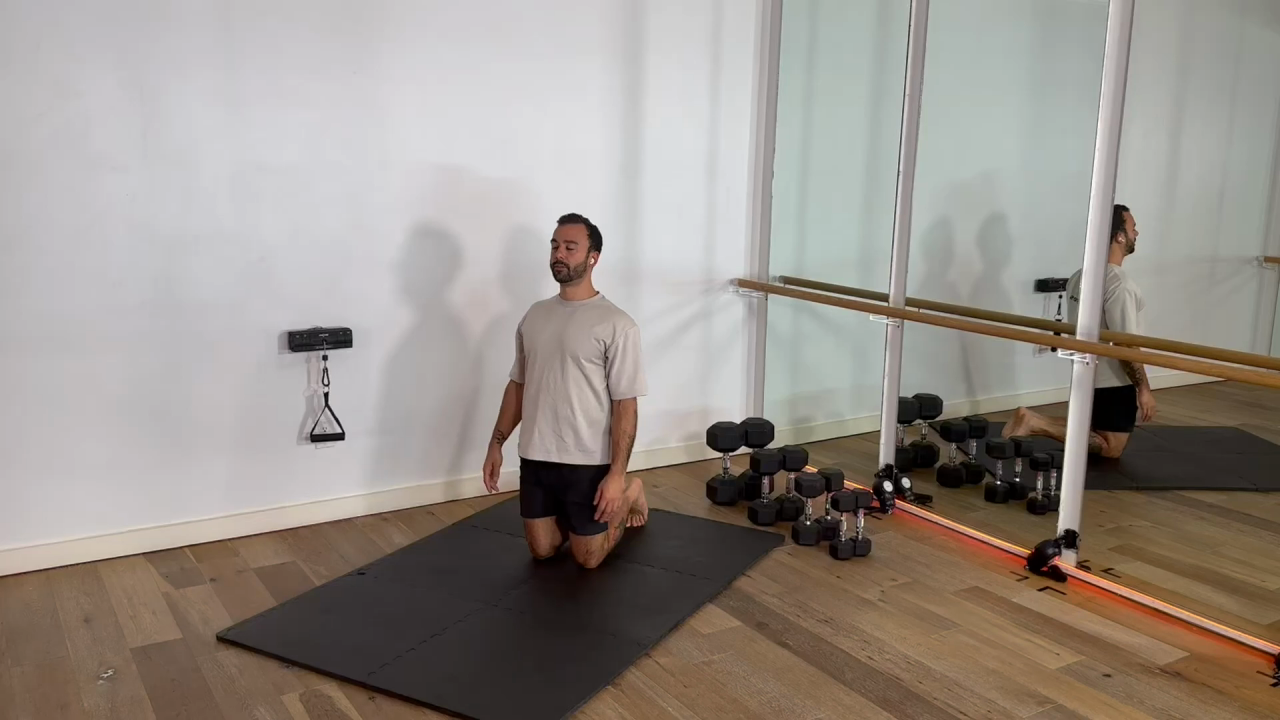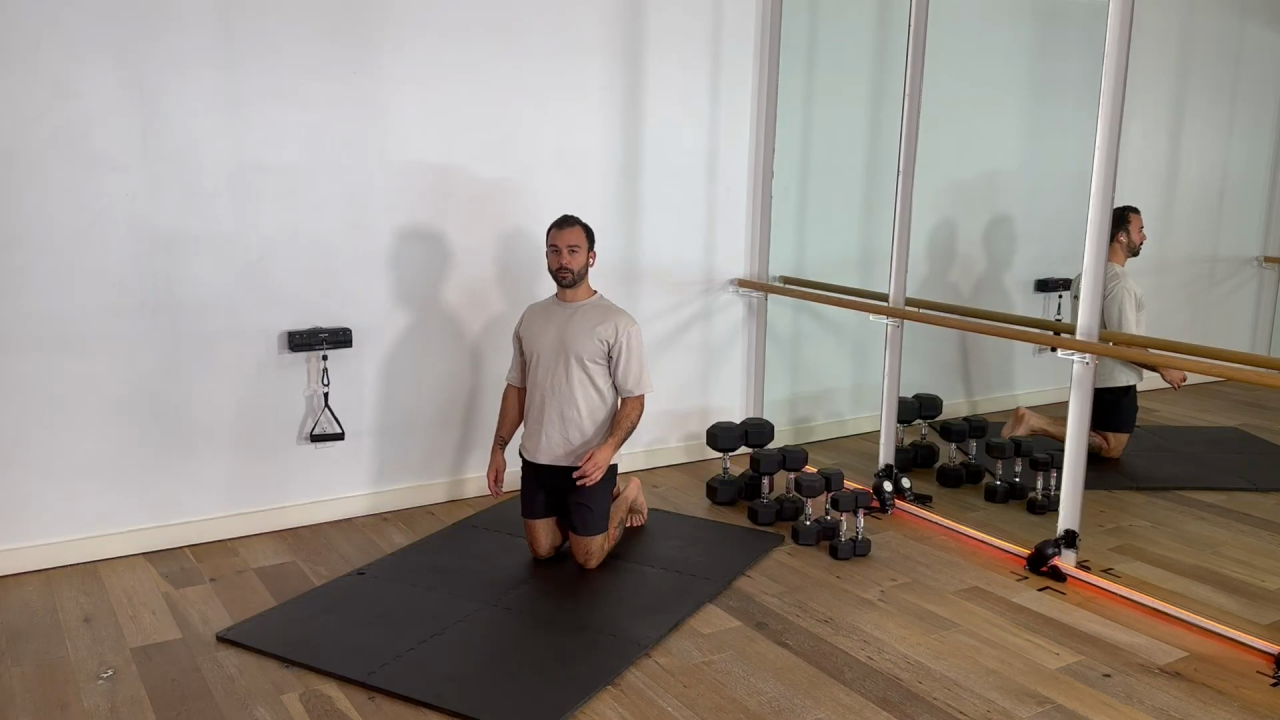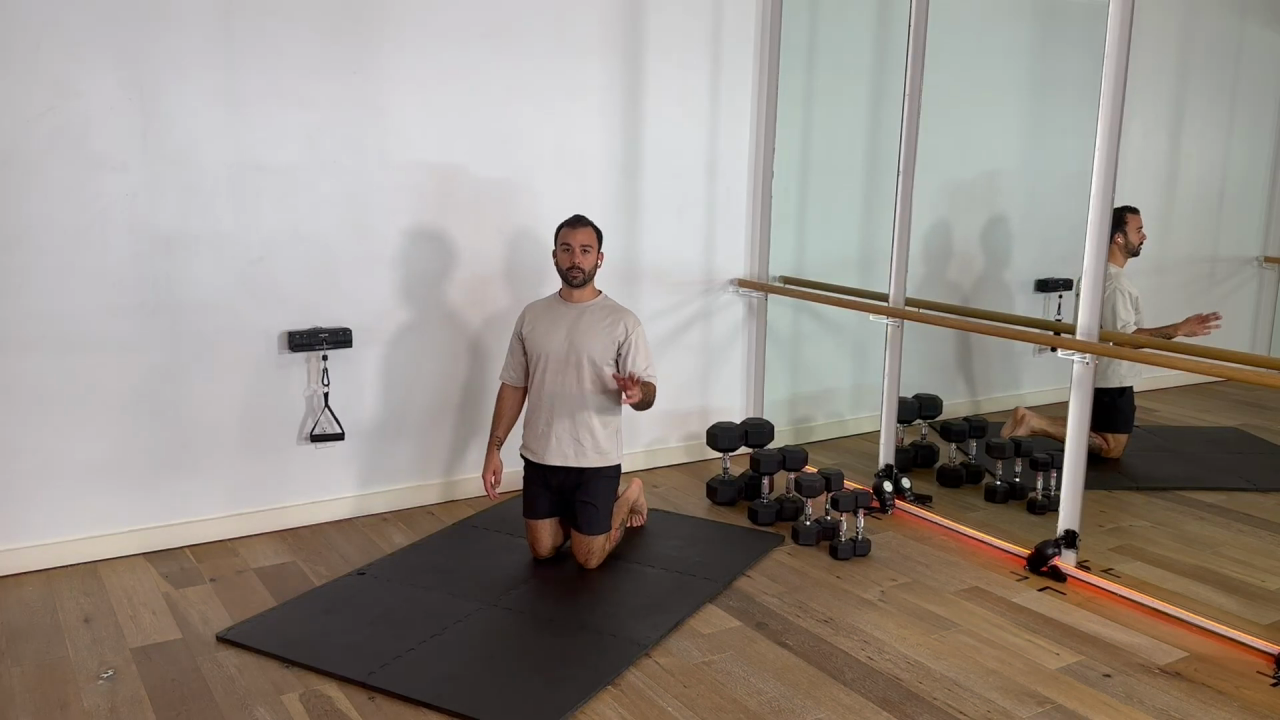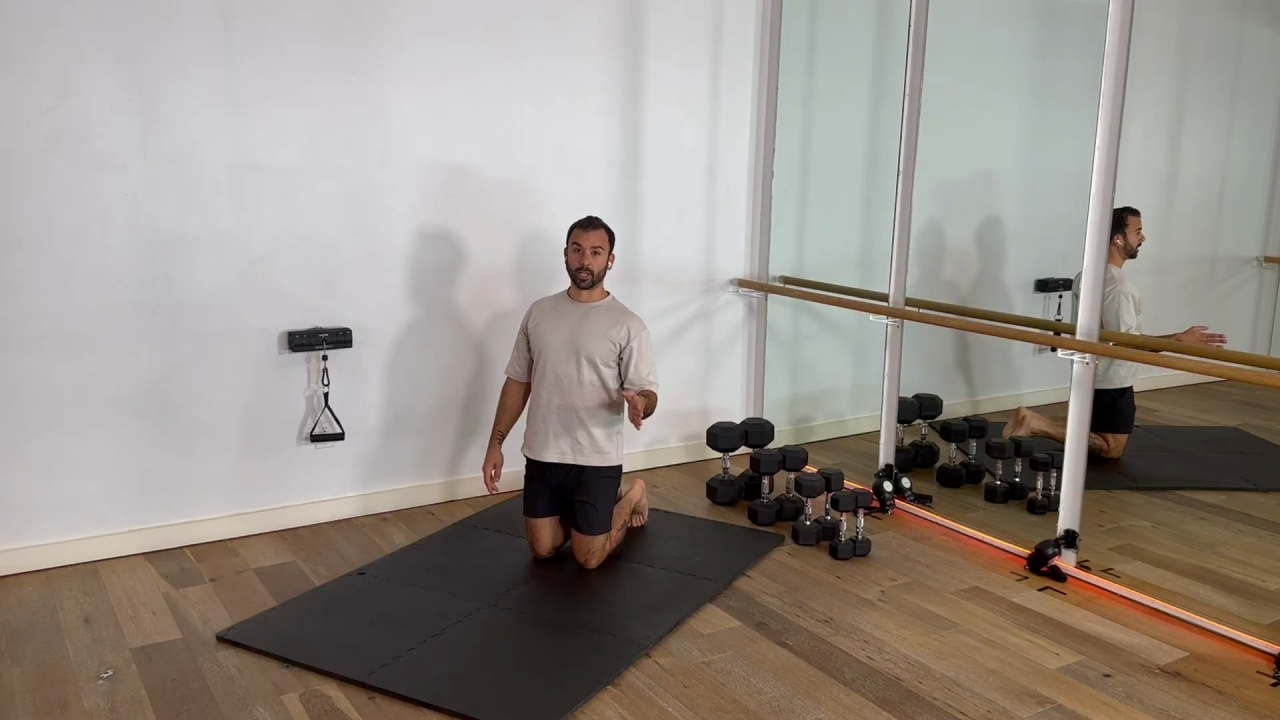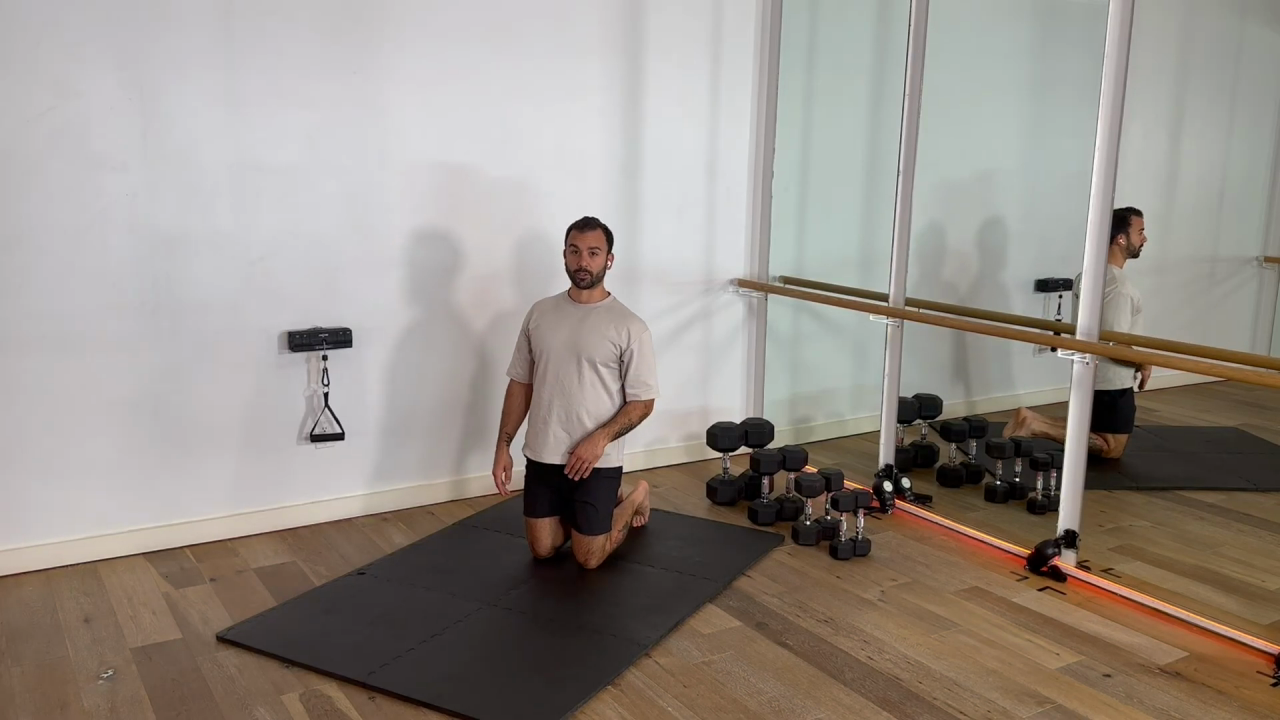
dt=0.7s
person 1, frame 1
left shoulder: (616, 324)
right shoulder: (534, 315)
left elbow: (626, 405)
right elbow: (518, 385)
left wrist: (617, 472)
right wrist: (496, 444)
left hip: (587, 462)
right hip: (535, 457)
left knee: (588, 558)
right knee: (542, 550)
left ankle: (629, 495)
person 1, frame 2
left shoulder: (617, 323)
right shoulder: (531, 317)
left elbow: (634, 398)
right elbow: (516, 389)
left wrist: (608, 448)
right wrist: (498, 449)
left hip: (588, 462)
right hip: (537, 459)
left knee: (587, 558)
right knee: (542, 550)
left ankle: (627, 494)
right ankle: (606, 499)
person 1, frame 3
left shoulder: (622, 322)
right shoulder: (532, 316)
left elbow: (648, 388)
right elbow: (513, 387)
left wrist: (637, 391)
right wrist: (494, 448)
left hip: (595, 461)
right hip: (540, 458)
left knee: (588, 558)
right knee: (542, 550)
left ankle: (629, 496)
right ankle: (606, 501)
person 1, frame 4
left shoulder: (627, 325)
right shoulder: (539, 312)
left elbow: (647, 393)
right elbow: (518, 382)
left wrist: (640, 402)
right wrist: (495, 443)
left hip: (596, 460)
right hip: (542, 455)
left knee: (588, 558)
right knee: (542, 550)
left ankle: (632, 497)
right ankle: (606, 502)
person 1, frame 5
left shoulder: (629, 326)
right shoulder: (539, 313)
left elbow: (643, 401)
right elbow: (521, 383)
left wrist: (600, 439)
right wrist: (503, 444)
left hip: (597, 461)
right hip: (542, 456)
left knee: (588, 558)
right knee: (543, 549)
left ankle: (635, 498)
right ankle: (607, 503)
person 2, frame 1
left shoulder: (1081, 275)
right shoulder: (1119, 284)
right wrist: (1143, 388)
right hip: (1112, 381)
left knee: (1100, 437)
right knee: (1110, 448)
left ankle: (1034, 422)
right ankle: (1036, 424)
person 2, frame 2
right shoulder: (1120, 283)
right wrist: (1164, 369)
left hip: (1091, 374)
right hip: (1113, 379)
left knee: (1096, 435)
right knee: (1110, 448)
left ankle: (1033, 421)
right ankle: (1037, 424)
person 2, frame 3
right shoulder: (1115, 282)
right elbow: (1124, 336)
right wrist: (1178, 329)
left hip: (1096, 374)
right hip: (1111, 379)
left knee: (1095, 432)
right knee: (1110, 449)
left ankle: (1034, 422)
right ankle: (1036, 424)
person 2, frame 4
right shoulder: (1117, 285)
right wrist: (1182, 339)
right hip: (1110, 381)
left knee: (1096, 435)
right knee: (1110, 449)
left ankle: (1035, 421)
right ankle: (1038, 424)
person 2, frame 5
right shoulder: (1118, 286)
right wrist: (1143, 365)
right hip: (1112, 382)
left knee: (1091, 430)
right knee: (1111, 449)
left ankle: (1033, 421)
right ankle: (1037, 426)
